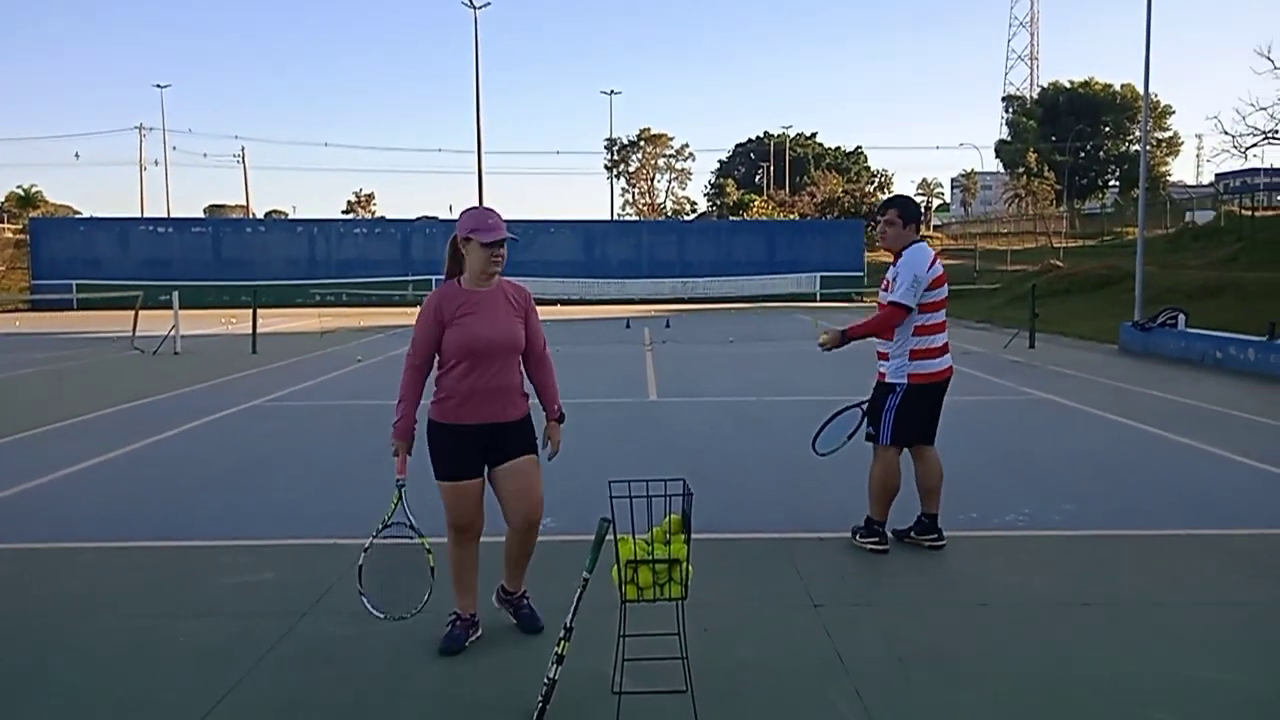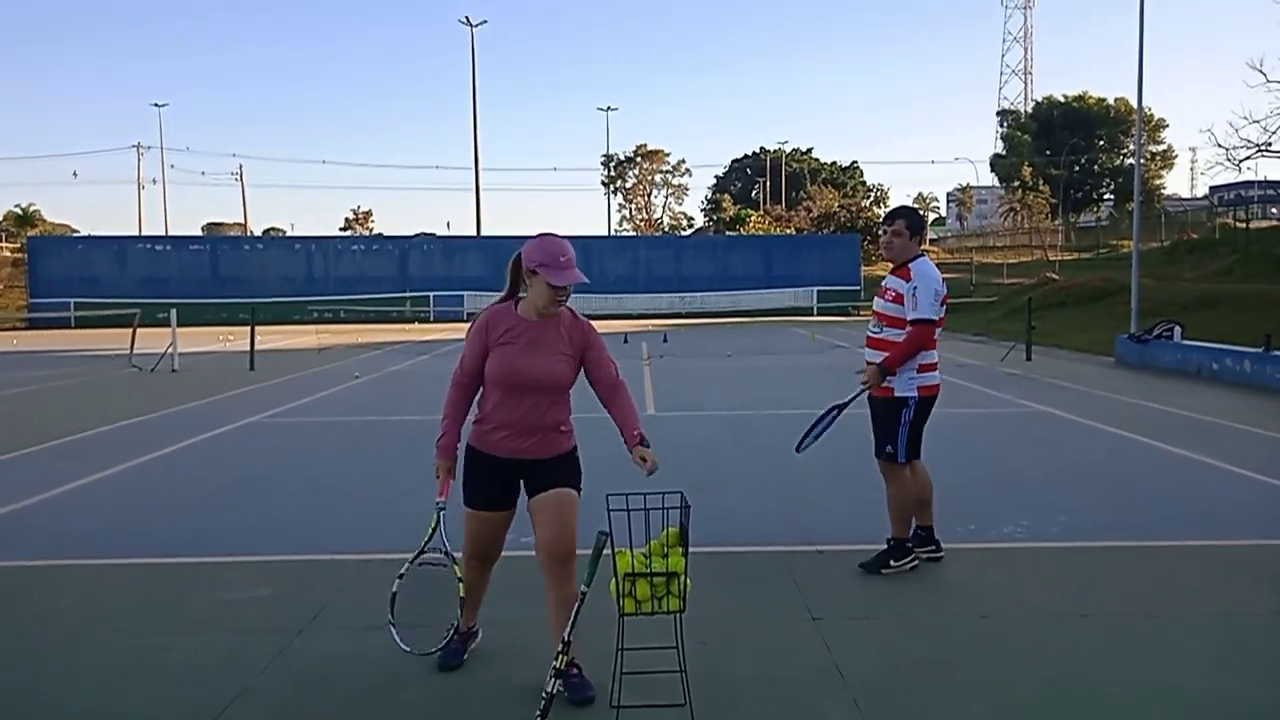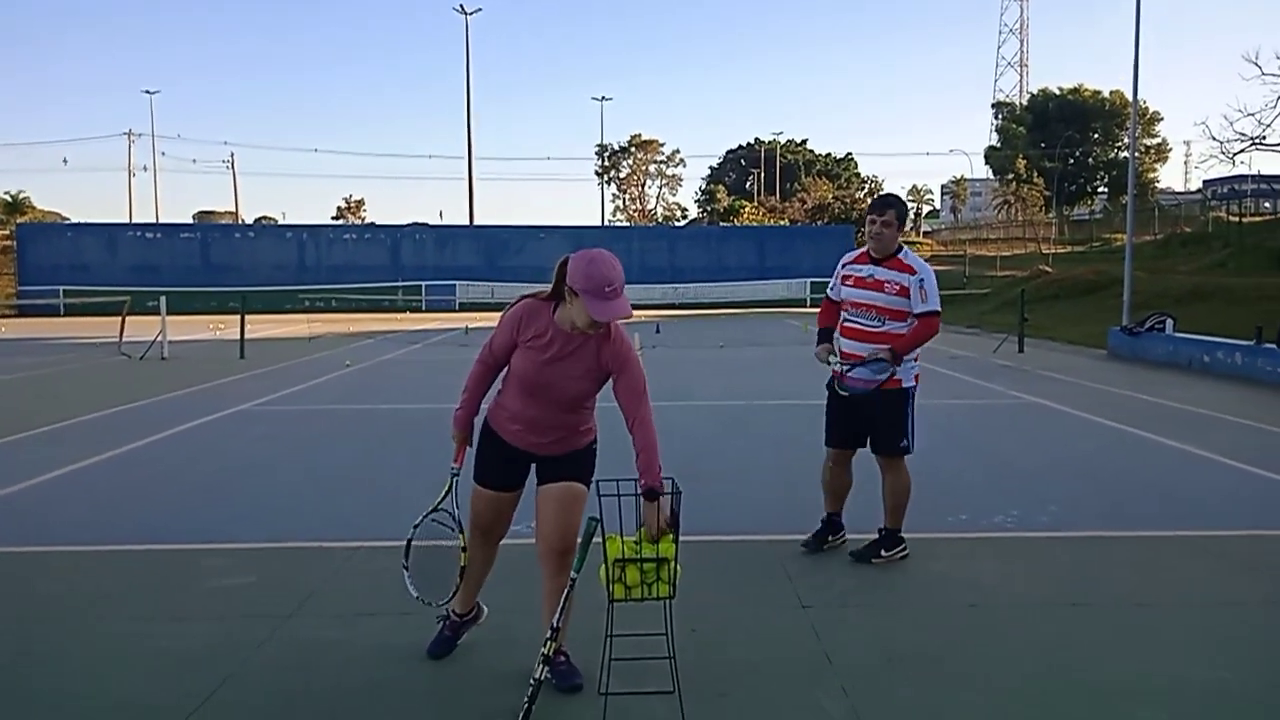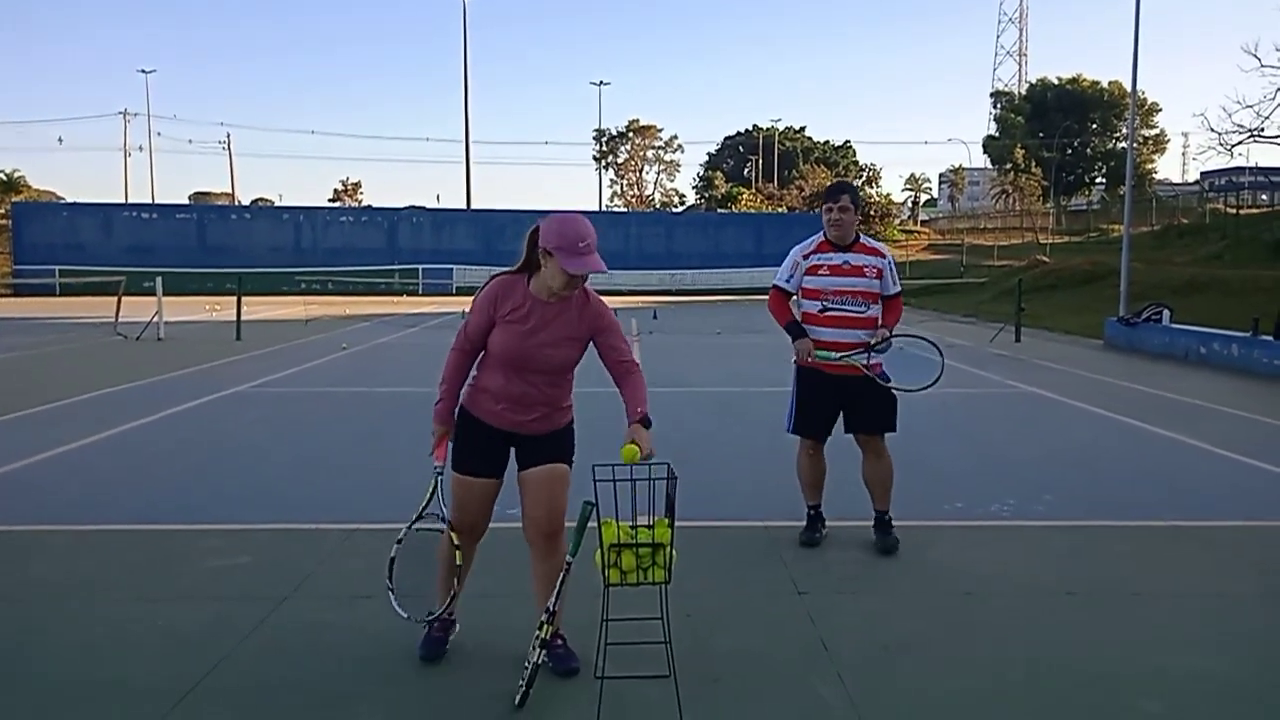
dt=0.5s
person 1, frame 1
left shoulder: (519, 298)
right shoulder: (441, 301)
left elbow: (537, 359)
right elbow: (416, 366)
left wrist: (554, 414)
right wrist: (402, 426)
left hip: (513, 425)
right hip: (453, 430)
left knee: (528, 517)
right knee: (464, 529)
left ankle: (512, 591)
right ankle: (465, 618)
person 1, frame 2
left shoulder: (579, 330)
right shoulder: (492, 322)
left elbow: (612, 387)
right elbow: (462, 386)
left wrist: (635, 440)
right wrist: (446, 447)
left hip: (555, 457)
right hip: (488, 456)
left knee: (561, 557)
right knee: (480, 554)
left ankle: (567, 662)
right ankle: (466, 629)
person 1, frame 3
left shoulder: (615, 346)
right shoulder: (526, 315)
left elbow: (639, 418)
right elbow: (489, 362)
left wrist: (652, 492)
right wrist: (464, 418)
left hip: (570, 451)
right hip: (503, 437)
left knee: (558, 550)
right knee: (483, 532)
left ankle: (554, 650)
right ankle: (463, 610)
person 1, frame 4
left shoulder: (591, 310)
right shoulder: (499, 293)
left elbow: (626, 368)
right elbow: (463, 351)
left wrist: (638, 421)
right wrist: (443, 414)
left hip: (549, 431)
right hip: (481, 423)
left knee: (547, 533)
right knee: (465, 527)
left ankle: (551, 633)
right ankle: (443, 617)
person 2, frame 1
left shoulder: (910, 263)
right shoulder: (923, 258)
left elbow: (891, 318)
left wrist: (844, 337)
left hip: (907, 375)
right hip: (931, 370)
left knee: (885, 448)
right knee: (922, 446)
left ankle: (874, 529)
right ankle: (929, 525)
person 2, frame 2
left shoulder: (921, 277)
right shoulder: (899, 273)
left elbow: (921, 335)
left wrist: (882, 368)
right wrist: (877, 367)
left hip: (905, 389)
right hip: (894, 387)
left knee: (893, 465)
right knee: (907, 462)
left ankle: (900, 548)
right ankle: (925, 537)
person 2, frame 3
left shoulder: (916, 271)
right shoulder: (848, 264)
left elbow: (929, 323)
right elbow: (830, 305)
left wrist: (893, 352)
right wrist: (824, 340)
left hip: (893, 383)
left knee: (890, 459)
right knee: (836, 453)
left ankle: (892, 539)
right ankle: (831, 523)
person 2, frame 4
left shoulder: (879, 255)
right shoulder: (803, 254)
left elbow: (893, 301)
right elbow: (777, 298)
left wrist: (886, 328)
right wrist: (798, 335)
left hip: (865, 367)
right hip: (816, 367)
left knee: (873, 442)
right knee: (811, 442)
left ankle: (883, 522)
right ankle: (814, 516)
